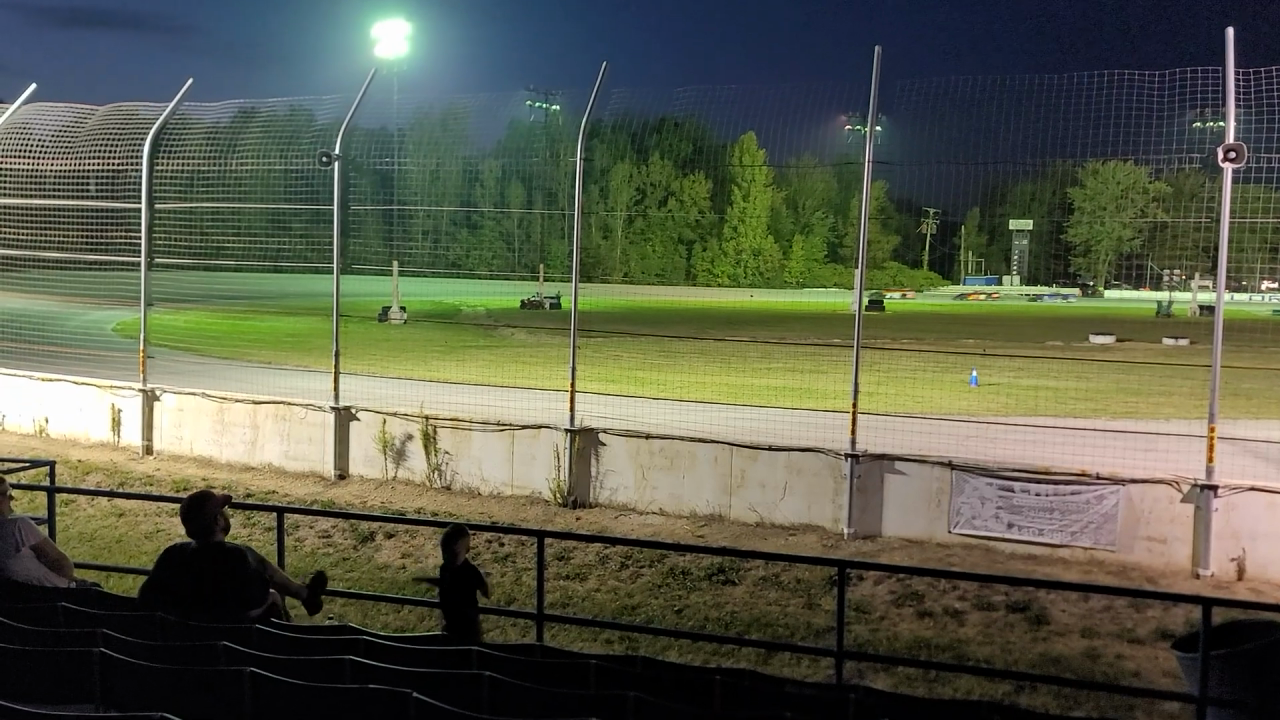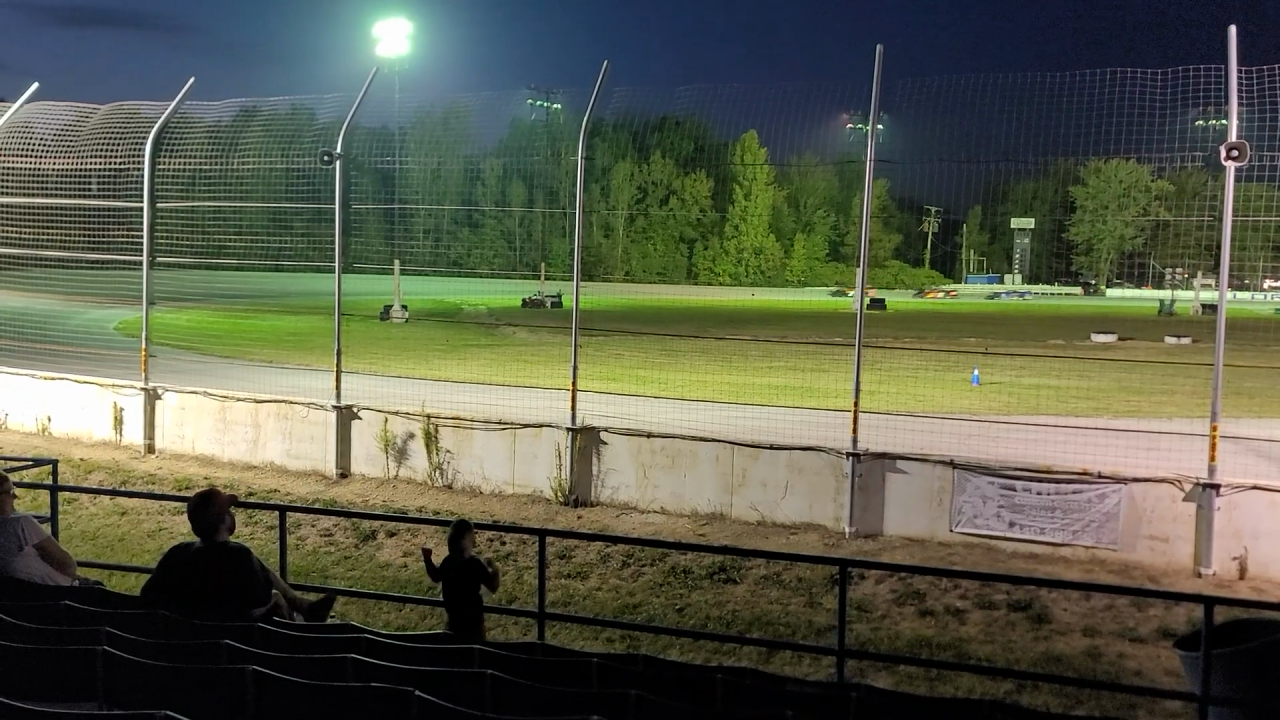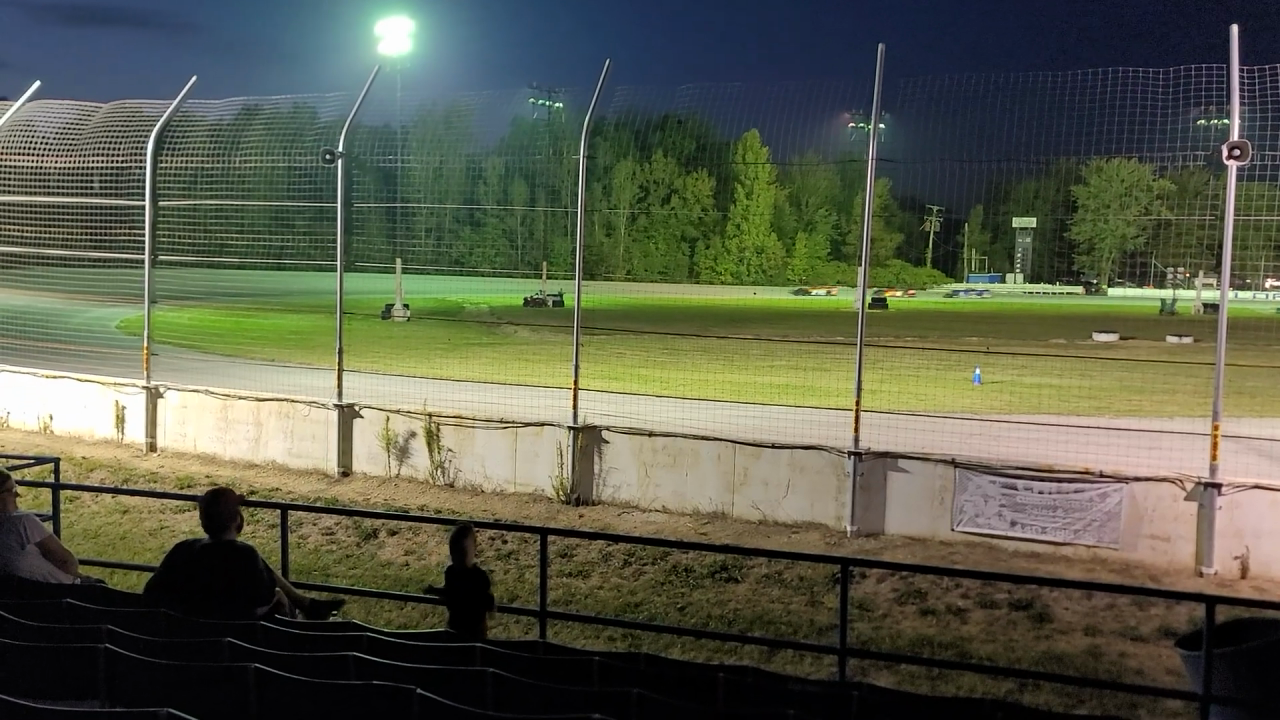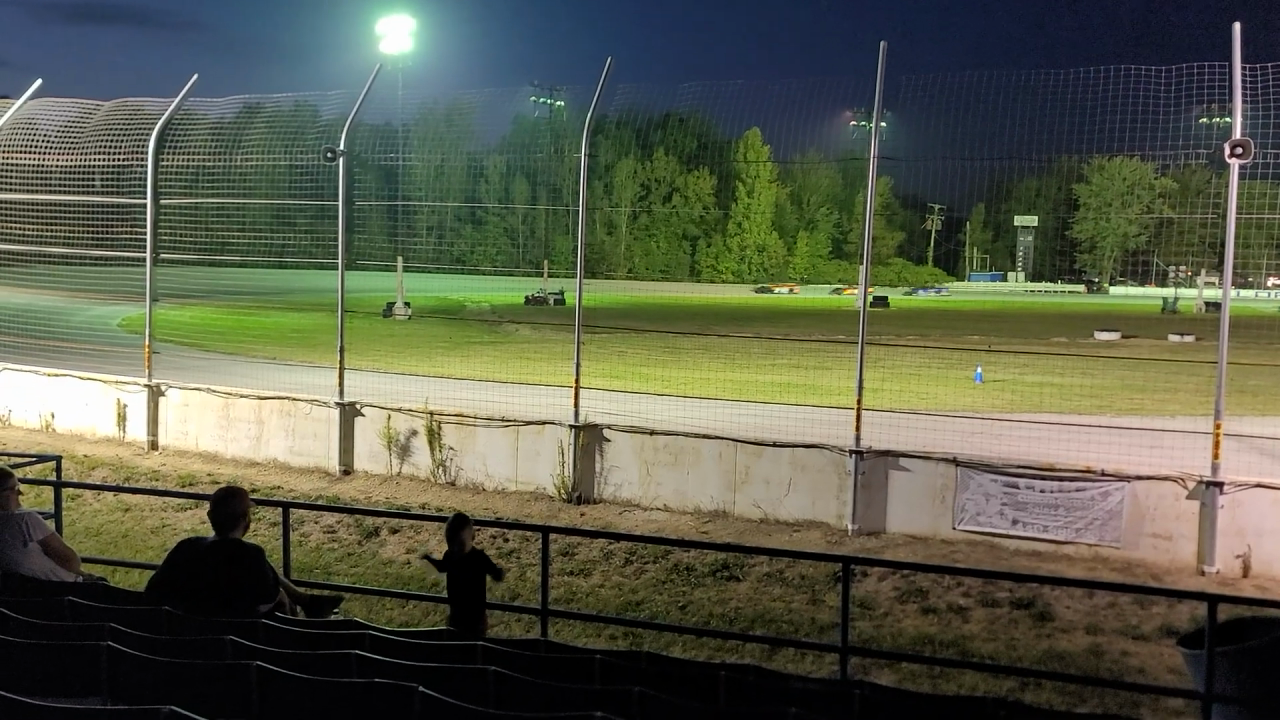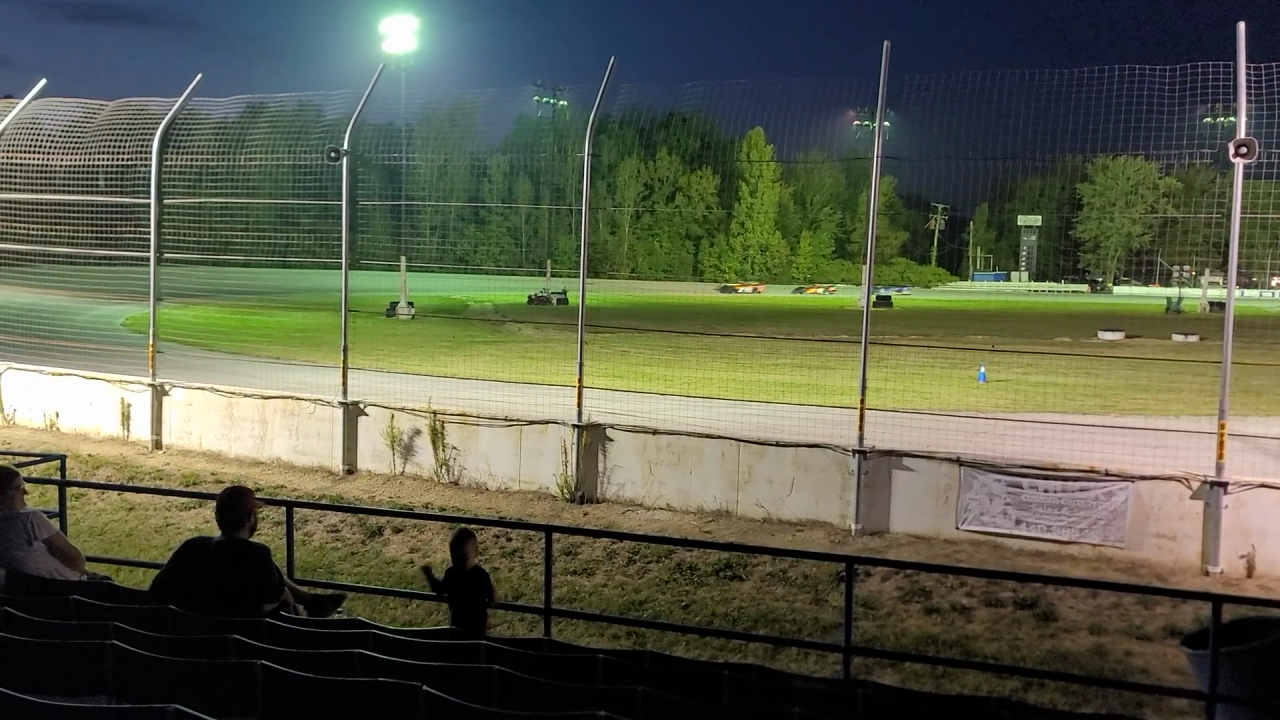
dt=0.2s
person 1, frame 1
left shoulder: (172, 554)
right shoulder: (234, 557)
left elbow: (146, 597)
right elbow: (254, 608)
right wrist: (272, 598)
left ankle: (303, 593)
person 1, frame 2
left shoulder: (177, 554)
right shoulder: (237, 556)
left elbow: (148, 596)
right elbow: (259, 606)
right wrist: (275, 598)
left knee: (255, 565)
left ankle: (305, 607)
person 1, frame 3
left shoulder: (182, 551)
right shoulder: (243, 555)
left elbow: (152, 594)
right elbow: (263, 603)
right wrist: (277, 596)
left ankle: (308, 606)
person 1, frame 4
left shoulder: (186, 548)
right shoulder: (249, 555)
left elbow: (154, 592)
right elbow: (265, 603)
right wrist: (280, 596)
left ankle: (307, 602)
person 1, frame 5
left shoulder: (192, 547)
right shoulder: (256, 555)
left elbow: (158, 591)
right elbow: (270, 602)
right wrist: (285, 597)
left ankle: (309, 601)
